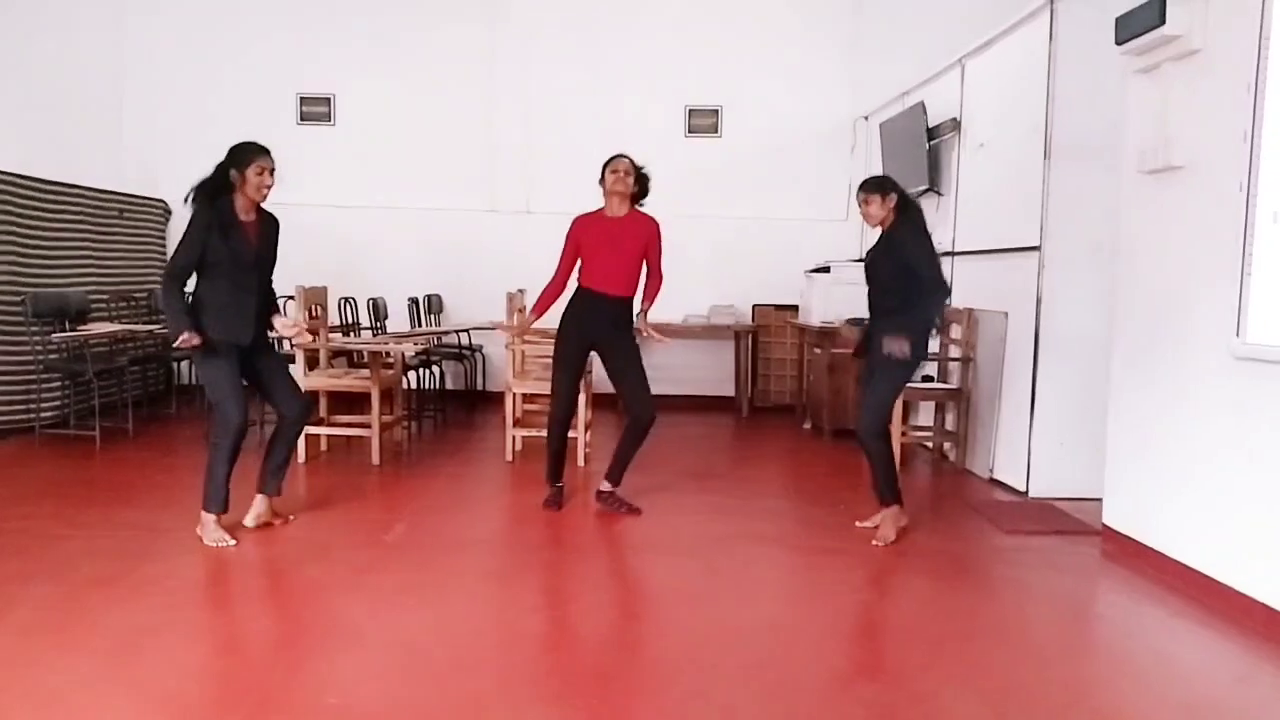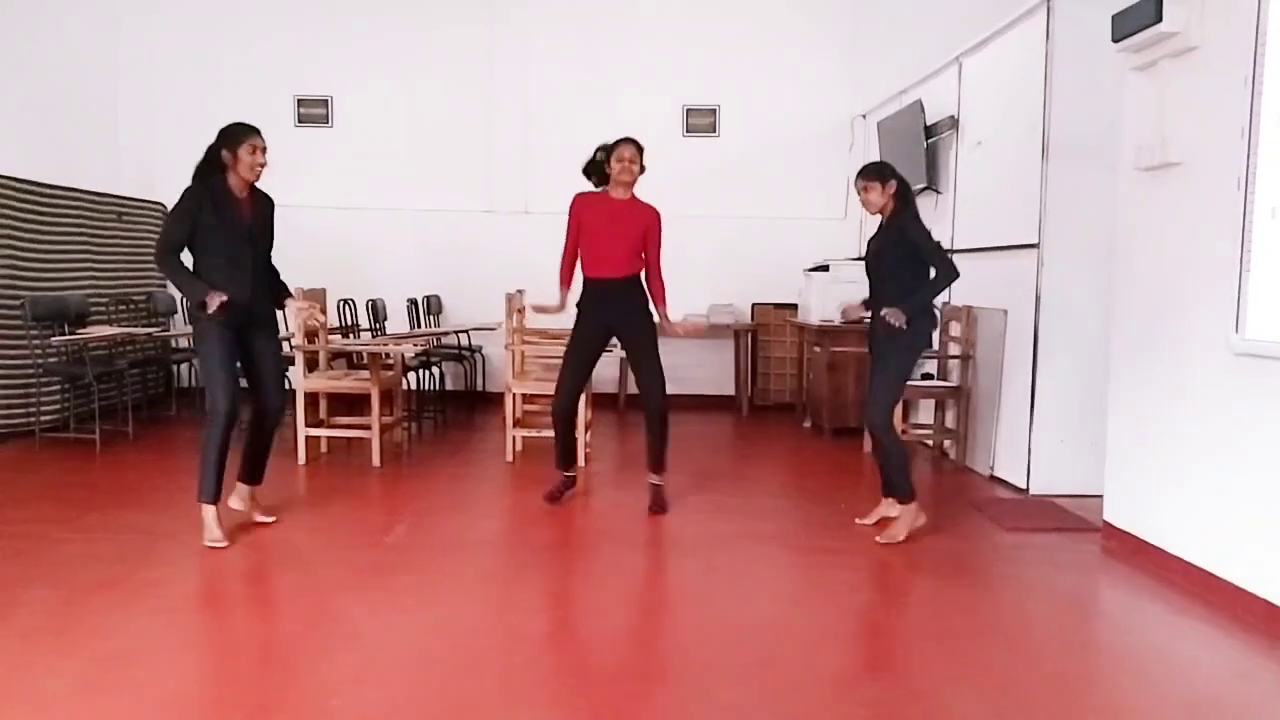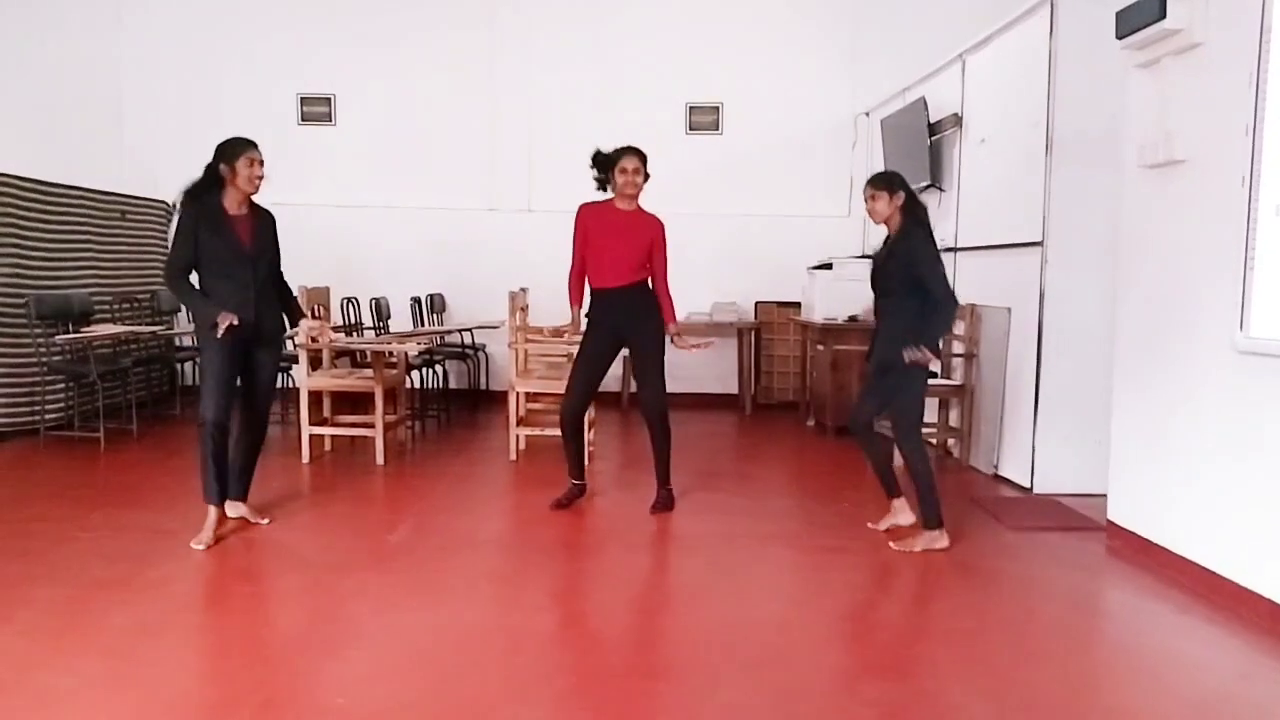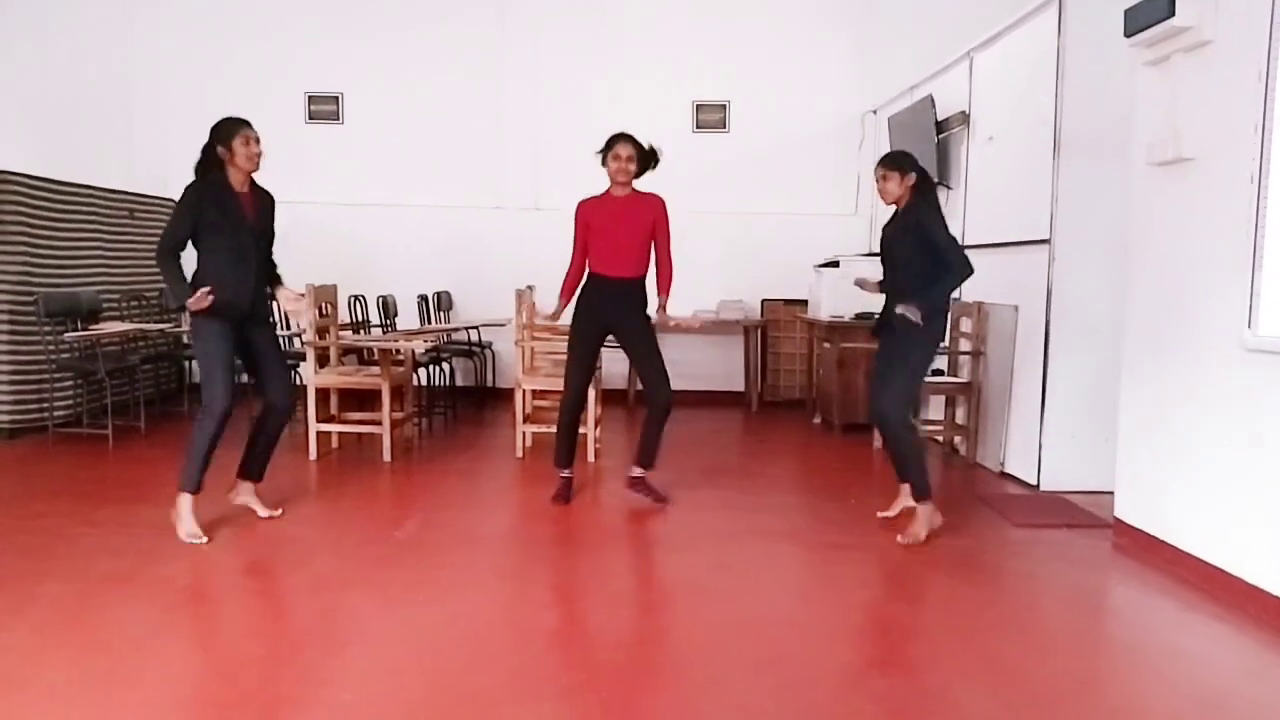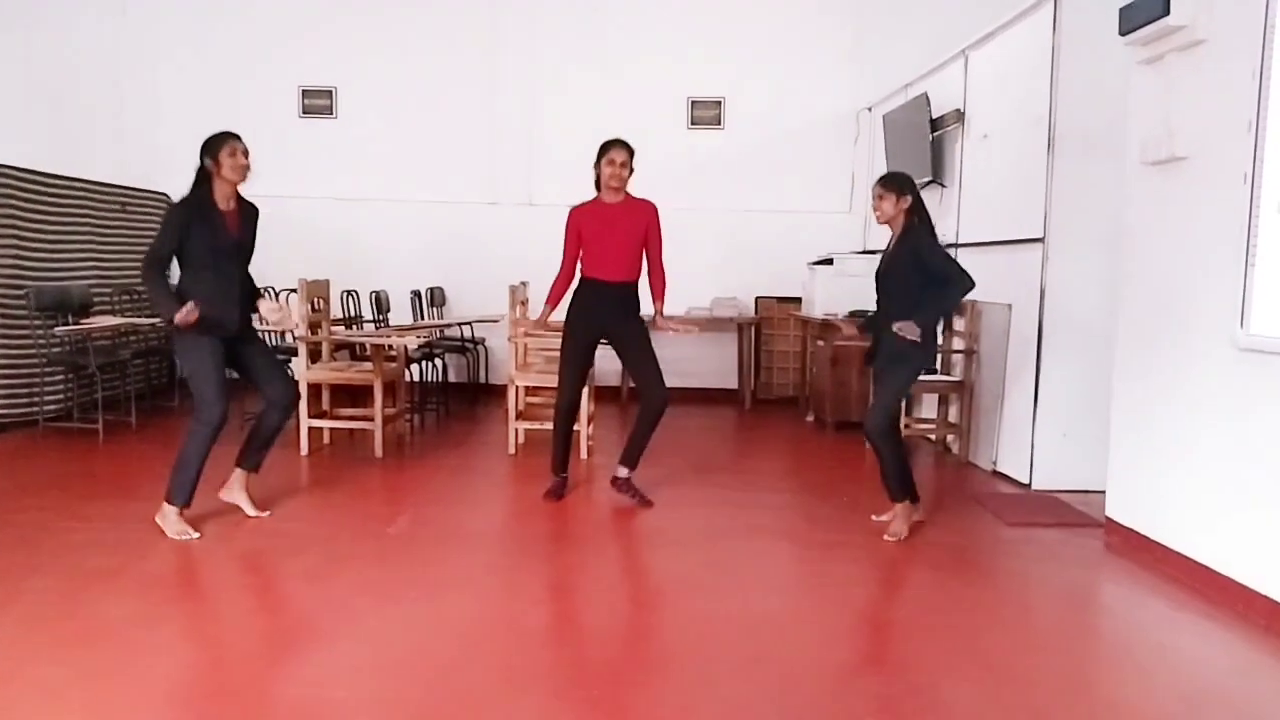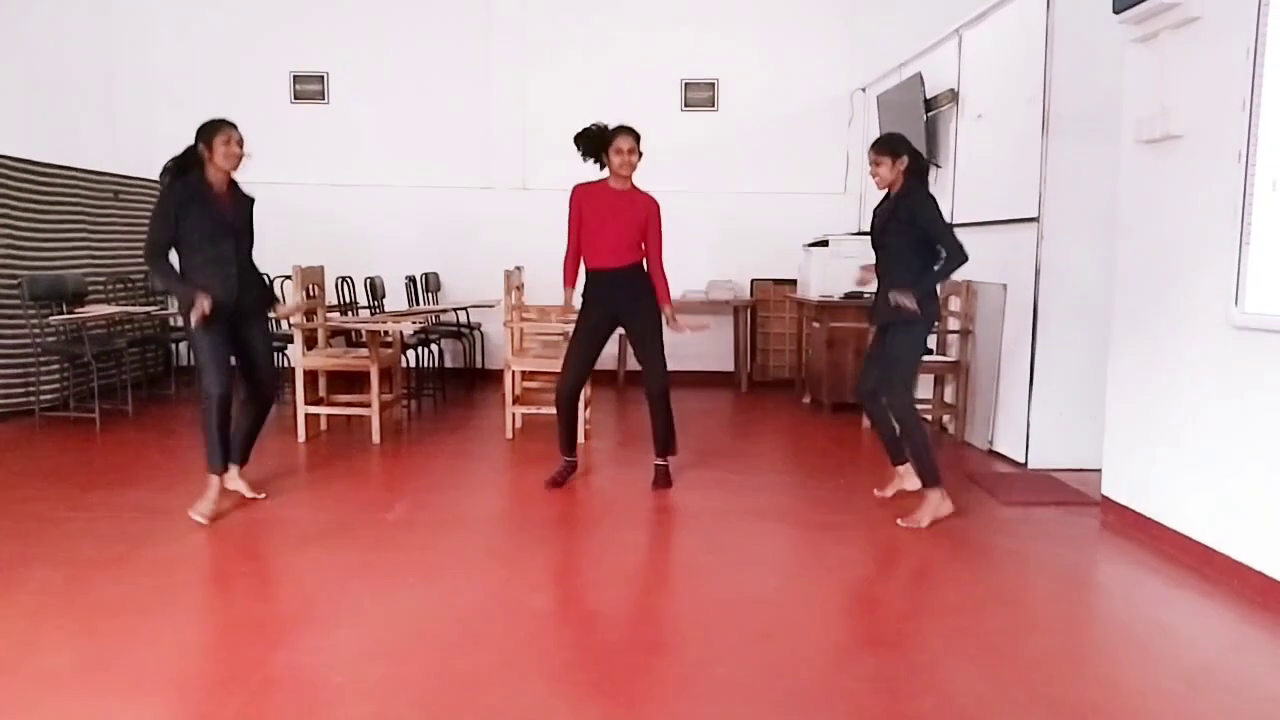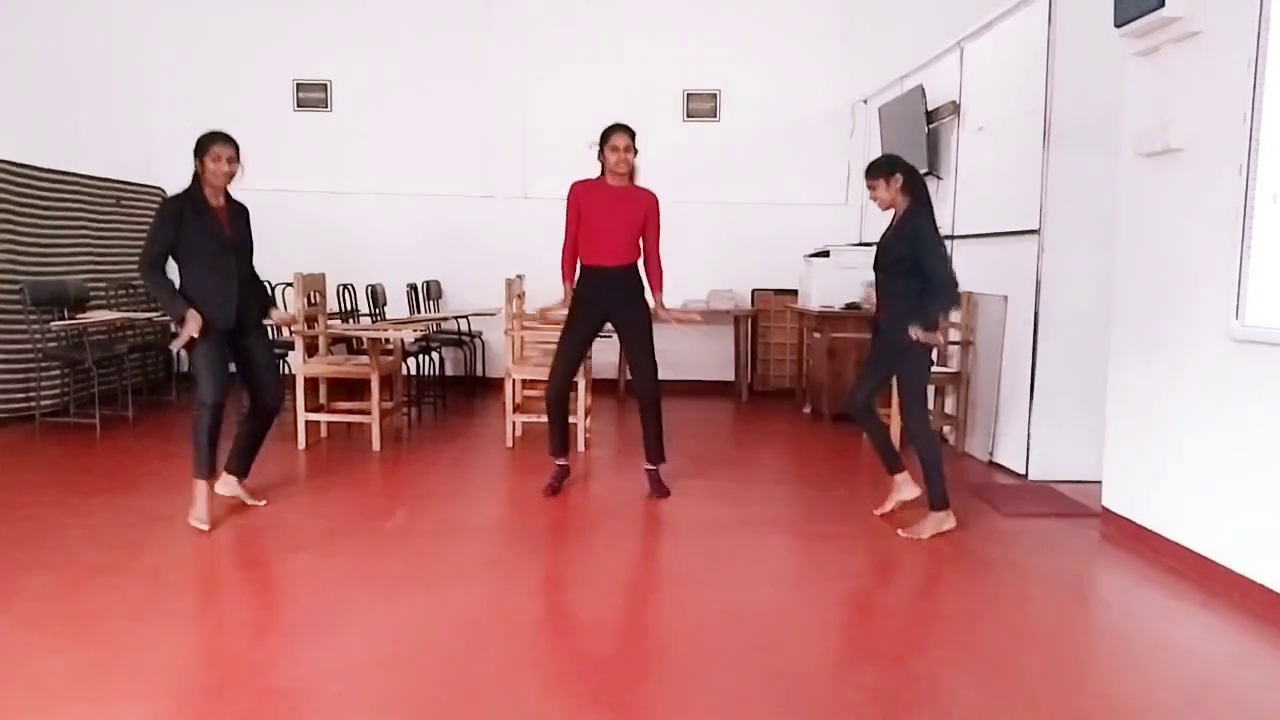
dt=0.2s
person 1, frame 1
left shoulder: (269, 224)
right shoulder: (208, 220)
right elbow: (173, 279)
left wrist: (277, 318)
right wrist: (183, 327)
left hip: (253, 336)
right hip: (214, 337)
left knee: (295, 409)
right knee: (233, 418)
left ankle: (262, 504)
right ankle: (209, 517)
person 1, frame 2
left shoulder: (264, 204)
right shoulder: (199, 197)
right elbow: (166, 254)
left wrist: (287, 301)
right wrist: (202, 291)
left hip: (258, 316)
right hip: (216, 316)
left knee: (270, 404)
right knee: (223, 405)
left ankle: (244, 492)
right ankle: (209, 509)
person 1, frame 3
left shoulder: (265, 220)
right shoulder: (197, 216)
right elbow: (176, 276)
left wrist: (299, 318)
right wrist: (212, 313)
left hip: (265, 331)
right hip: (220, 330)
left knee: (257, 416)
right knee: (213, 413)
left ankle: (237, 500)
right ankle: (213, 511)
person 1, frame 4
left shoulder: (263, 199)
right shoulder: (200, 193)
right elbow: (166, 251)
left wrist: (279, 289)
right wrist: (185, 294)
left hip: (255, 312)
right hip: (214, 312)
left knee: (281, 396)
right knee: (218, 402)
left ankle: (246, 486)
right ankle: (185, 502)
person 1, frame 5
left shoulder: (249, 213)
right shoulder: (187, 211)
right elbow: (153, 266)
left wrist: (261, 303)
right wrist: (173, 309)
left hip: (238, 326)
right hip: (198, 326)
left knee: (284, 393)
right knee: (213, 412)
left ankle: (238, 482)
right ankle: (171, 508)
person 1, frame 6
left shoulder: (243, 200)
right shoulder: (179, 192)
right elbow: (155, 254)
left wrist: (272, 300)
right wrist: (190, 294)
left hip: (247, 305)
right hip: (206, 308)
left knee: (263, 389)
right knee: (217, 387)
left ankle: (233, 470)
right ankle: (214, 481)
person 1, frame 7
left shoulder: (240, 212)
right shoulder: (177, 209)
right elbow: (150, 267)
left wrist: (269, 307)
right wrist: (183, 310)
left hip: (245, 318)
right hip: (205, 321)
left knee: (269, 399)
right knee: (211, 397)
left ankle: (232, 478)
right ankle: (202, 487)
person 2, frame 1
left shoulder: (906, 238)
right shoulder: (885, 242)
left elbow: (938, 289)
left wrist: (909, 335)
right wrist: (864, 337)
left hip: (899, 347)
right hip: (880, 343)
left knee: (867, 423)
right knee: (875, 425)
left ankle: (893, 509)
right ankle: (888, 508)
person 2, frame 2
left shoulder: (906, 225)
right shoulder: (883, 231)
left elbow: (947, 270)
left wrist: (909, 312)
right wrist: (865, 307)
left hip: (905, 332)
right hip: (886, 333)
left knee: (878, 416)
right knee: (876, 418)
left ankle: (909, 506)
right ankle: (892, 500)
person 2, frame 3
left shoulder: (914, 241)
right shoulder: (892, 243)
left elbow: (946, 301)
left wrist: (926, 345)
left hip: (908, 355)
right hip: (889, 350)
left knee: (907, 437)
right knee: (860, 421)
left ankle: (934, 531)
right ankle: (899, 505)
person 2, frame 4
left shoulder: (923, 216)
right shoulder: (897, 220)
left elbow: (961, 266)
left wrist: (923, 306)
right wrist: (881, 286)
left hip: (918, 328)
right hip: (895, 325)
left knee: (895, 411)
right knee: (880, 407)
left ankle: (926, 507)
right ankle: (909, 488)
person 2, frame 5
left shoulder: (919, 240)
right shoulder: (894, 244)
left elbow: (962, 283)
left wrist: (922, 323)
right wrist: (862, 327)
left hip: (911, 349)
right hip: (889, 346)
left knee: (876, 423)
right knee: (885, 426)
left ankle: (905, 504)
right ankle: (907, 503)
person 2, frame 6
left shoulder: (918, 201)
right shoulder: (887, 203)
left elbow: (956, 254)
left wrist: (918, 293)
right wrist: (878, 272)
left hip: (910, 314)
right hip: (892, 312)
left knee: (898, 398)
right knee: (867, 390)
left ankle: (935, 494)
right ankle: (904, 470)
person 2, frame 7
left shoulder: (918, 224)
right shoulder: (897, 223)
left elbow: (947, 284)
left wrist: (926, 324)
right wrist: (880, 295)
left hip: (912, 337)
right hip: (890, 332)
left knee: (915, 419)
right knee: (859, 401)
left ankle: (940, 512)
right ankle: (902, 481)
person 3, frame 1
left shoulder: (647, 226)
right shoulder: (582, 224)
left elbow: (654, 275)
right elbow: (561, 276)
left wrist: (643, 313)
right wrist: (532, 316)
left hip: (618, 322)
right hip: (580, 316)
left knee: (643, 411)
right knee: (561, 409)
left ankle: (607, 488)
right ankle: (555, 485)
person 3, frame 2
left shoulder: (648, 215)
right shoulder: (583, 203)
left elbow: (652, 269)
right elbow: (570, 255)
left wrist: (663, 315)
right wrist: (562, 299)
left hip: (633, 305)
right hip: (593, 304)
left knee: (655, 398)
right knee: (565, 396)
left ankle: (656, 481)
right ankle: (566, 473)
person 3, frame 3
left shoulder: (653, 225)
right shoulder: (588, 214)
left elbow: (660, 280)
right elbow: (578, 269)
left wrist: (672, 329)
right wrist: (575, 315)
left hip: (641, 312)
right hip: (602, 314)
left knee: (653, 406)
right knee: (571, 407)
left ankle: (664, 488)
right ankle: (577, 482)
person 3, frame 4
left shoulder: (653, 206)
right shoulder: (587, 209)
left elbow: (663, 260)
right elbow: (577, 262)
left wrist: (662, 306)
right wrist: (561, 305)
left hip: (633, 304)
right hip: (593, 302)
left knee: (660, 394)
right knee: (573, 394)
left ankle: (639, 472)
right ankle: (565, 475)
person 3, frame 5
left shoulder: (646, 211)
right shoulder: (580, 215)
left elbow: (655, 266)
right elbow: (567, 268)
left wrist: (659, 311)
right wrist: (547, 310)
left hip: (627, 309)
right hip: (588, 306)
left knee: (656, 395)
right knee: (567, 398)
left ankle: (623, 473)
right ankle: (559, 475)
person 3, frame 6
left shoulder: (648, 204)
right shoulder: (583, 194)
left elbow: (655, 258)
right elbow: (575, 249)
left wrist: (667, 307)
right wrist: (568, 295)
left hip: (638, 292)
right hip: (597, 295)
left knee: (657, 383)
right knee: (567, 385)
left ankle: (662, 463)
right ankle: (568, 461)
person 3, frame 7
left shoulder: (646, 200)
right shoulder: (580, 192)
left elbow: (651, 254)
right elbow: (570, 247)
left wrist: (658, 301)
right wrist: (567, 291)
left hip: (629, 292)
right hip: (589, 291)
left knee: (648, 385)
right knee: (557, 384)
left ankle: (653, 468)
right ankle: (561, 464)
